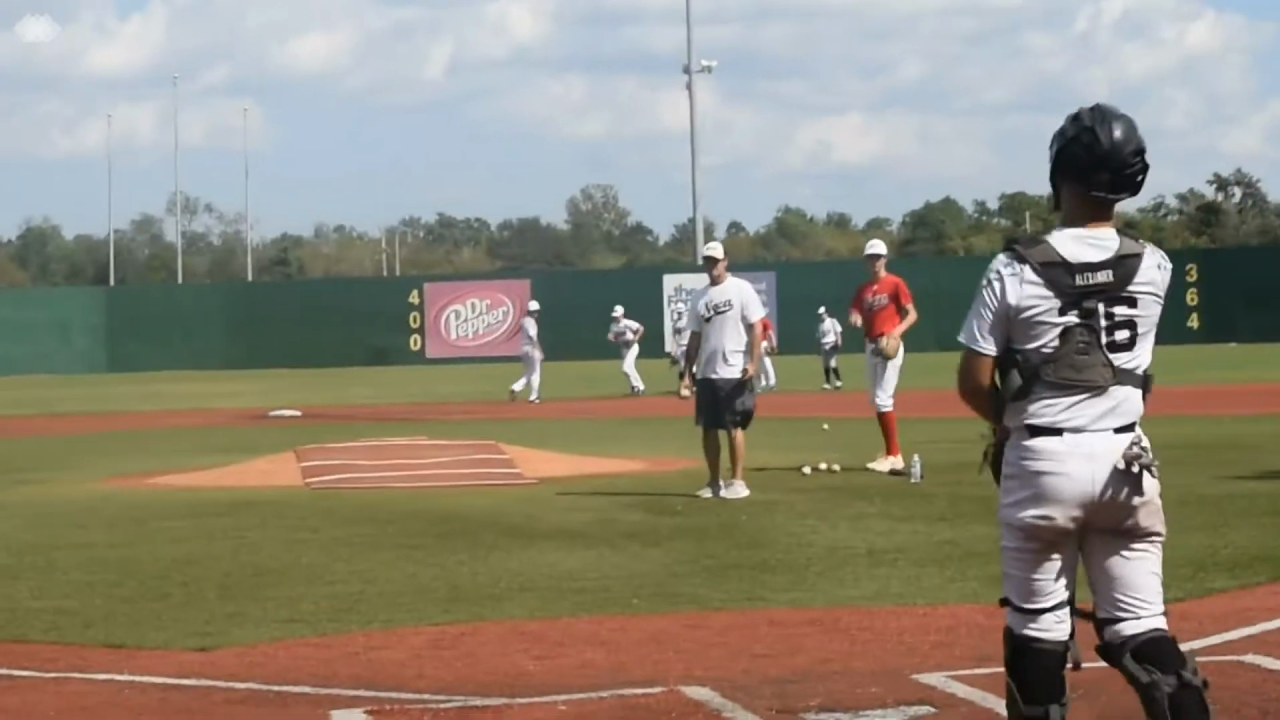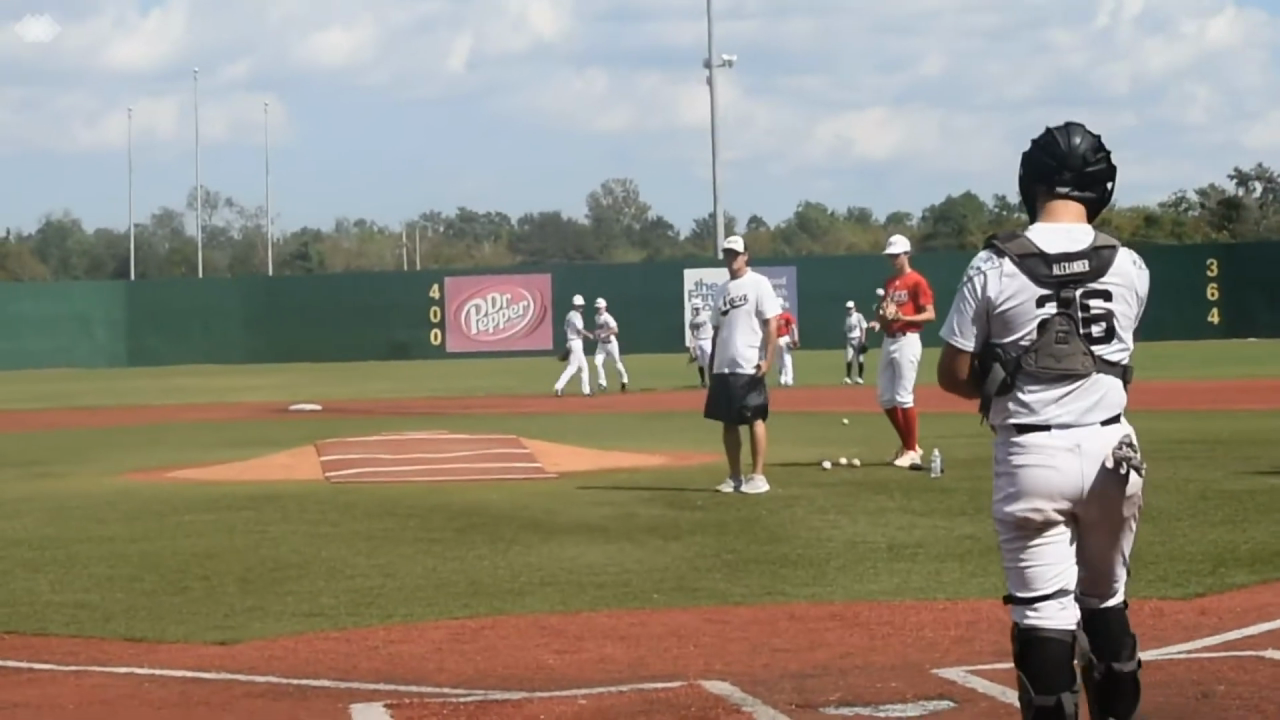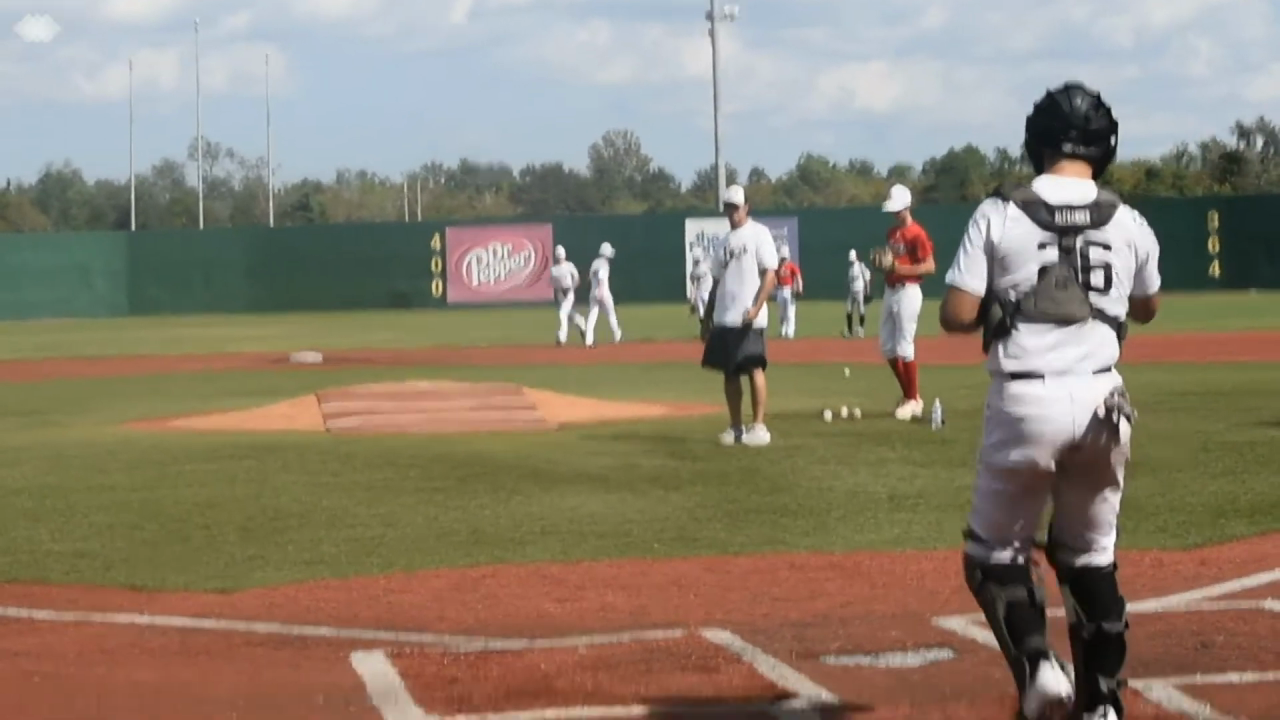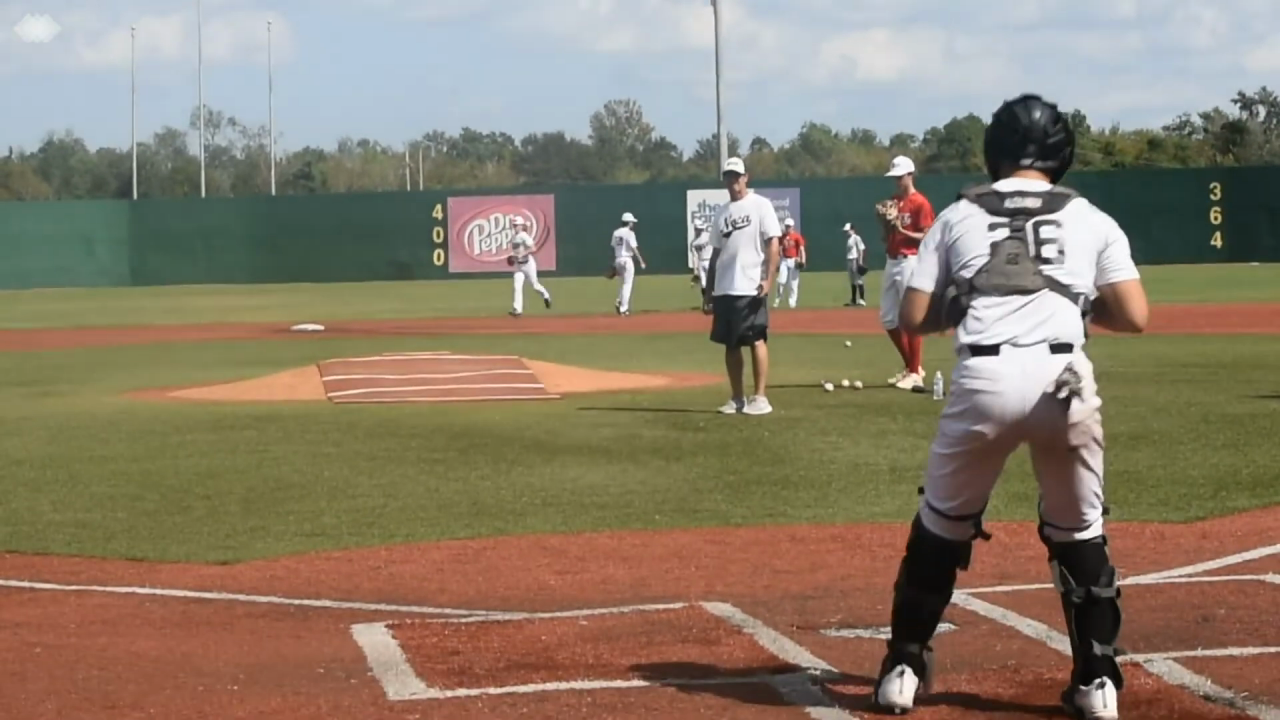
dt=0.4s
person 1, frame 1
left shoulder: (1013, 270)
right shoulder: (1152, 268)
left elbow: (974, 382)
left wrist: (1010, 423)
right wrist: (1110, 188)
left hip: (1043, 462)
right hip: (1124, 462)
left knee: (1037, 626)
right knee: (1139, 627)
person 1, frame 2
left shoulder: (993, 265)
right shoulder: (1130, 266)
left elbow: (953, 375)
left hip: (1031, 457)
right hip: (1109, 452)
left knee: (1044, 615)
right knee: (1105, 604)
person 1, frame 3
left shoulder: (999, 214)
right shoulder: (1130, 224)
left elbow: (957, 316)
right elbow: (1145, 310)
left hip: (1027, 402)
right hip: (1101, 402)
left knee: (994, 552)
right knee: (1092, 559)
left ankle: (1039, 668)
person 1, frame 4
left shoulder: (958, 214)
right shoulder: (1091, 218)
left elbow: (913, 316)
right elbow: (1134, 317)
left hip: (982, 380)
right hip: (1062, 379)
left knee: (942, 526)
right knee: (1077, 532)
left ankle: (904, 666)
person 2, frame 1
left shoulder: (741, 289)
right shoulder: (700, 296)
left elbow: (756, 327)
right elbow: (695, 336)
left wrist: (753, 362)
right wrist: (688, 372)
left hip: (734, 372)
right hip: (707, 373)
left knee: (734, 427)
right knee: (708, 428)
left ankle: (738, 481)
right ankle: (714, 481)
person 2, frame 2
left shoulder: (759, 283)
right shoulder: (722, 290)
left elbow: (771, 324)
left wrist: (767, 359)
right wrist: (712, 366)
left hip: (749, 367)
right hip: (723, 368)
left knee: (755, 419)
right knee: (728, 422)
left ankle: (758, 476)
right ankle: (735, 476)
person 2, frame 3
left shoulder: (759, 234)
right shoulder: (725, 241)
left elbow: (770, 275)
left wrist: (757, 307)
right wrist: (708, 319)
left hip: (748, 319)
right hip: (723, 320)
left knee: (754, 369)
right knee: (729, 372)
left ankle: (758, 426)
right ankle: (736, 426)
person 2, frame 4
left shoulder: (760, 205)
right shoulder: (722, 212)
left elbow: (773, 245)
left wrist: (769, 279)
right wrist: (709, 291)
left hip: (751, 289)
right hip: (724, 290)
left knee: (756, 341)
right knee: (730, 344)
left ankle: (760, 397)
right ankle: (737, 397)
person 3, frame 1
left shoulder: (895, 284)
right shoulder: (863, 289)
left elbow: (912, 314)
right elbow: (859, 317)
left wrist: (898, 331)
right wrist: (854, 319)
right hip: (870, 346)
left knee: (884, 400)
right knee: (878, 401)
left ankle: (893, 456)
right ankle: (891, 453)
person 3, frame 2
left shoulder: (917, 281)
right shoulder: (888, 283)
left elbow: (931, 314)
left wrist: (904, 317)
right wrist: (878, 321)
left hip: (907, 341)
right hip: (888, 341)
left knee: (903, 397)
right knee: (885, 397)
left ankle: (912, 451)
right ankle: (908, 445)
person 3, frame 3
left shoulder: (917, 233)
right shoulder: (892, 232)
left elbow: (930, 267)
left wrist: (902, 270)
left hip: (907, 293)
right hip: (890, 292)
left knee: (904, 348)
right knee: (887, 348)
left ankle: (913, 401)
right ankle: (908, 396)
person 3, frame 4
left shoulder: (920, 203)
right shoulder: (893, 201)
left wrist: (903, 230)
right wrist: (885, 222)
left hip: (910, 263)
right hip: (891, 262)
right knee: (887, 318)
left ankle: (915, 373)
right ankle: (910, 367)
